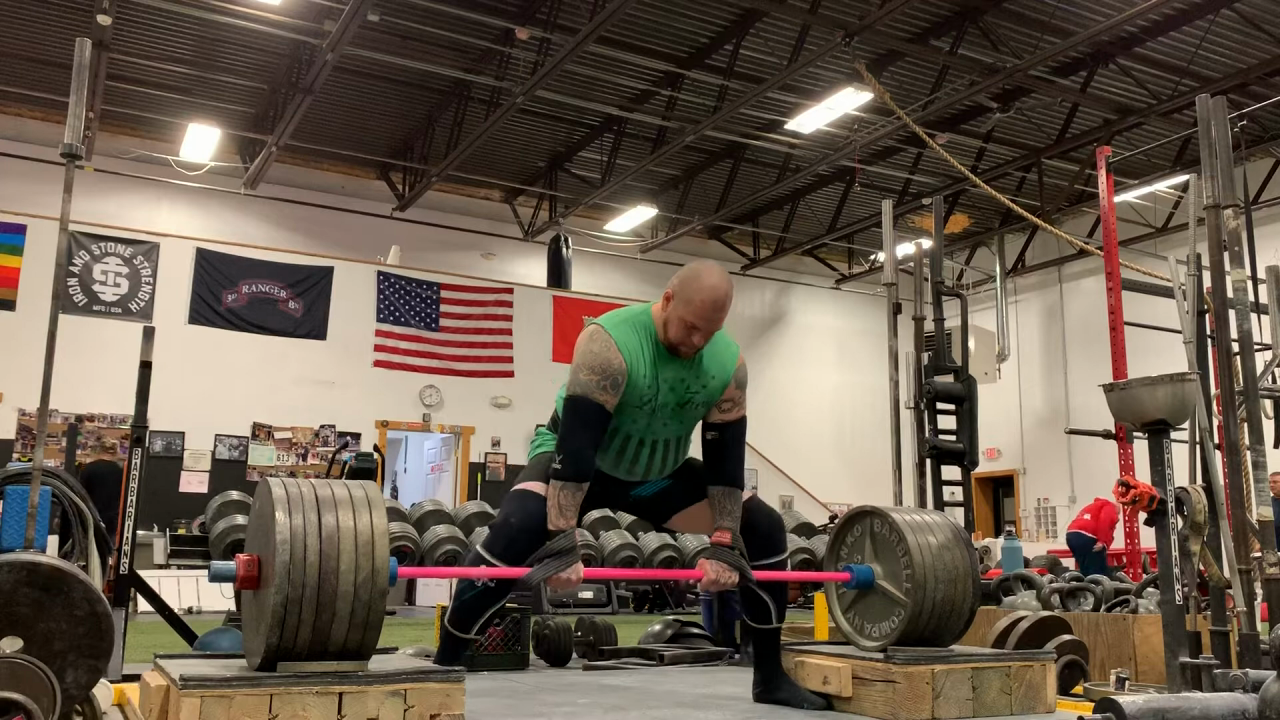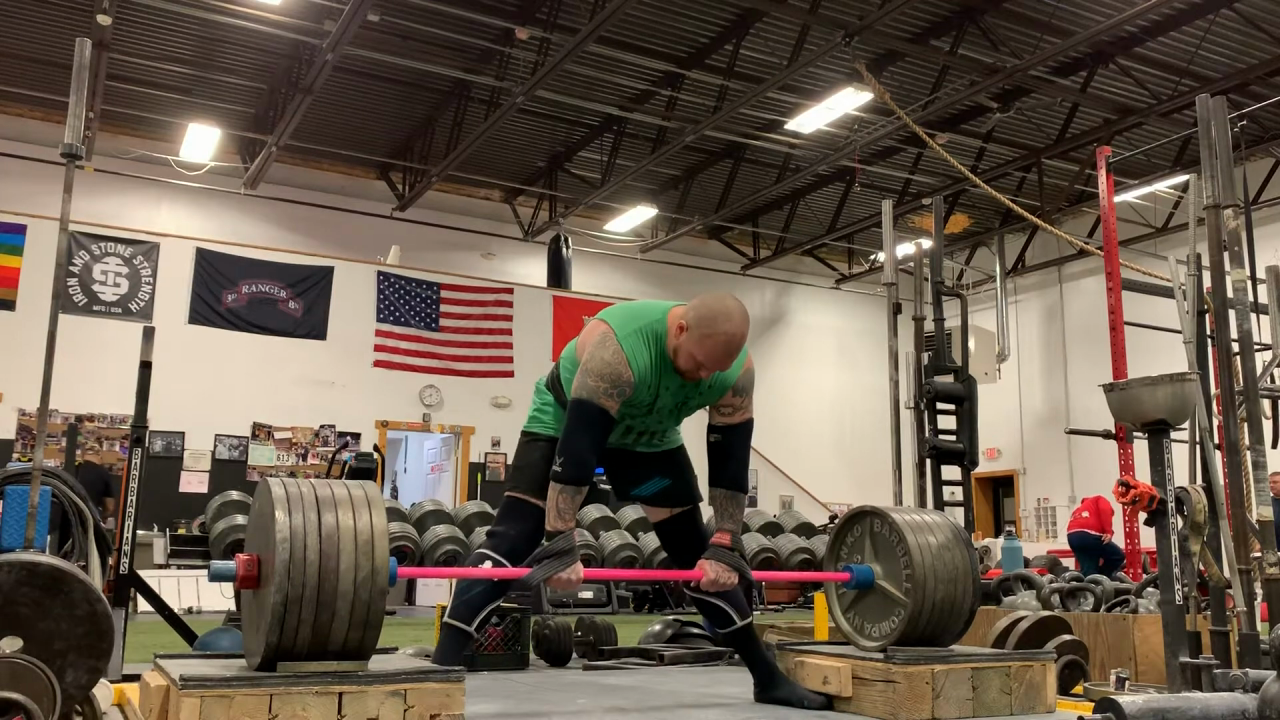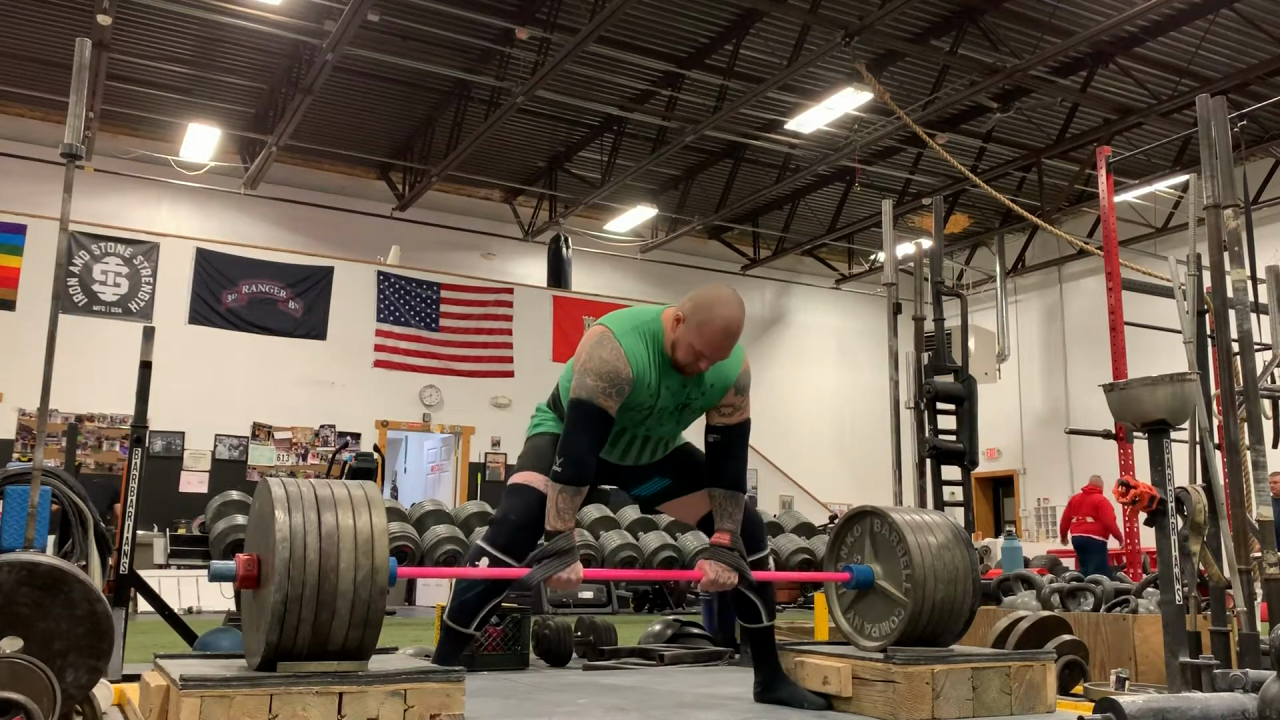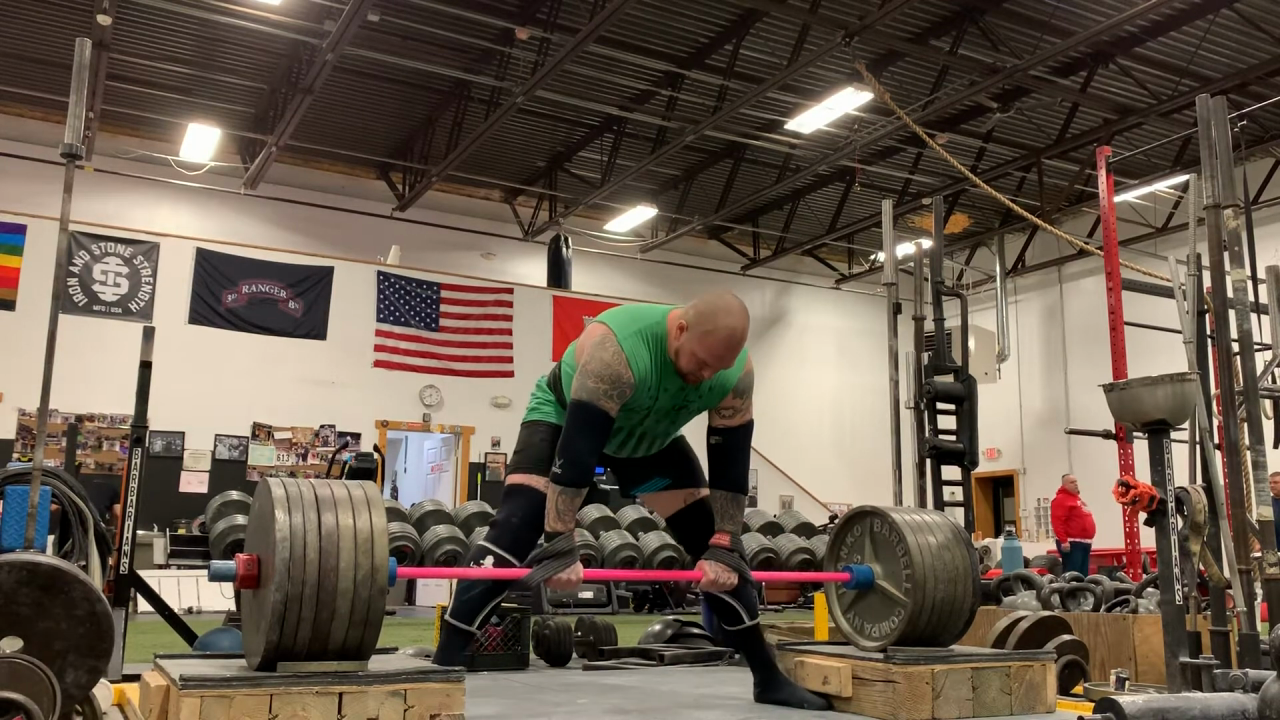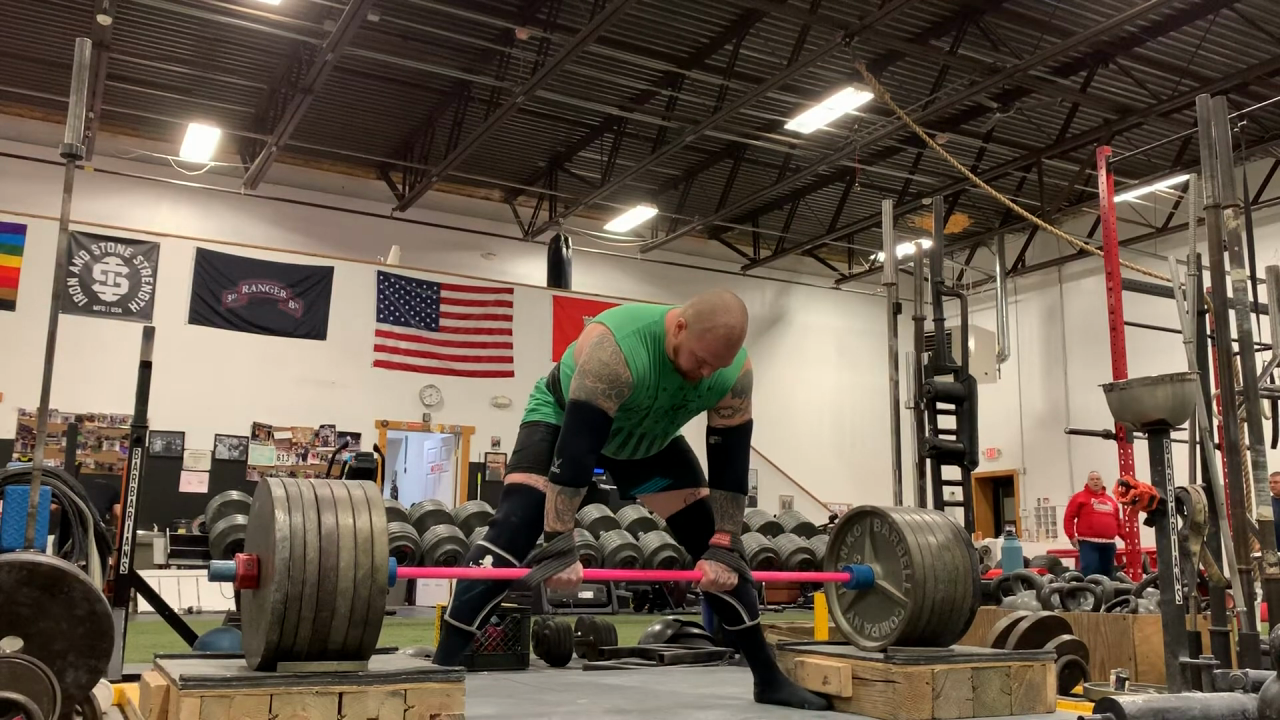
dt=1s
person 1, frame 1
left shoulder: (728, 363)
right shoulder: (608, 343)
left elbow: (725, 456)
right elbow: (576, 443)
left wrist: (725, 546)
right wrist: (562, 542)
left hip: (661, 473)
right hip: (577, 454)
left knee: (765, 531)
right knee: (516, 529)
left ankle: (769, 678)
right ankle: (442, 670)
person 1, frame 2
left shoulder: (737, 369)
right shoulder: (617, 344)
left elbow: (730, 458)
right elbow: (577, 444)
left wrist: (725, 546)
right wrist: (560, 543)
left hip: (650, 436)
right hip: (567, 419)
left knee: (697, 551)
right knee: (513, 537)
left ankle: (767, 678)
right ankle: (441, 672)
person 1, frame 3
left shoulder: (733, 369)
right shoulder: (615, 347)
left elbow: (729, 457)
right elbow: (579, 447)
left wrist: (725, 546)
right wrist: (560, 543)
left hip: (656, 452)
right hip: (570, 432)
left knee: (746, 530)
right knee: (517, 523)
left ankle: (770, 677)
right ankle: (440, 671)
person 1, frame 4
left shoulder: (736, 371)
right shoulder: (617, 346)
left elbow: (730, 459)
right elbow: (578, 447)
left wrist: (724, 547)
right wrist: (559, 545)
left hip: (650, 438)
right hip: (565, 417)
left knee: (713, 539)
right knee: (517, 525)
left ankle: (767, 677)
right ankle: (443, 669)
person 1, frame 5
left shoulder: (735, 373)
right shoulder: (615, 346)
left elbow: (730, 461)
right elbow: (576, 449)
left wrist: (724, 548)
right wrist: (558, 545)
left hip: (650, 440)
right hip: (564, 418)
left knee: (717, 543)
right knee: (515, 527)
left ankle: (768, 678)
right ankle: (442, 670)
